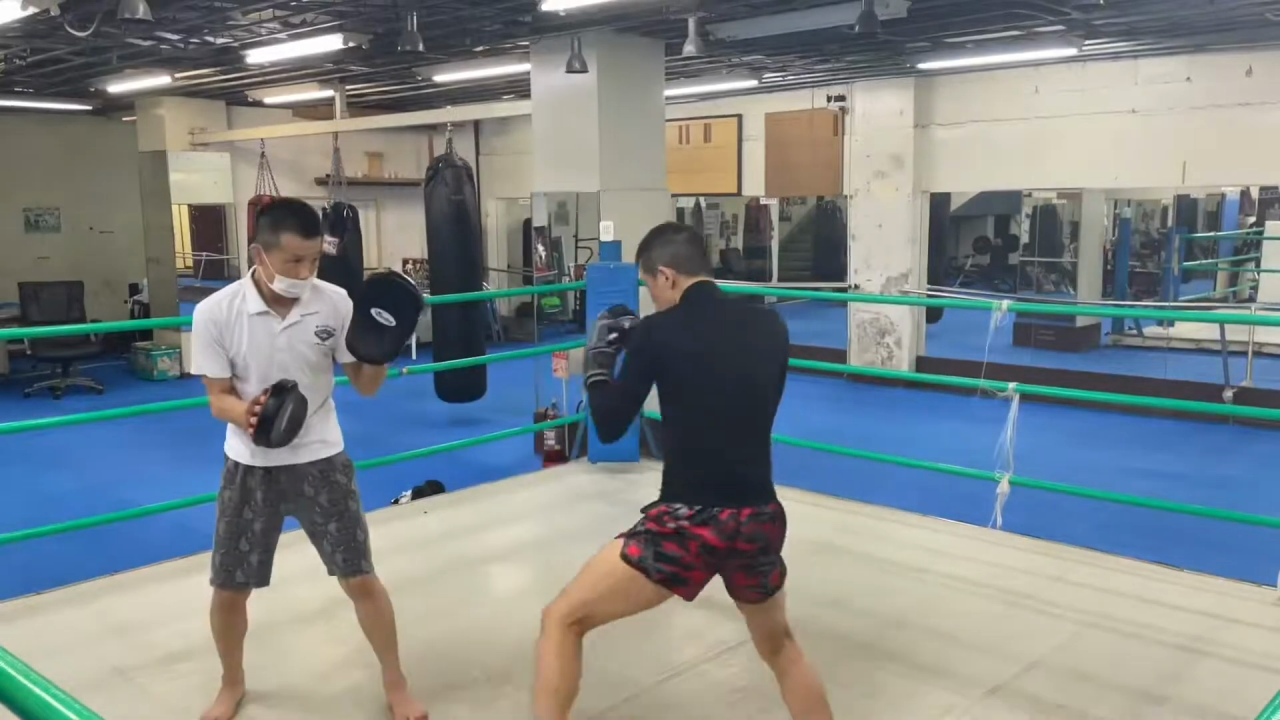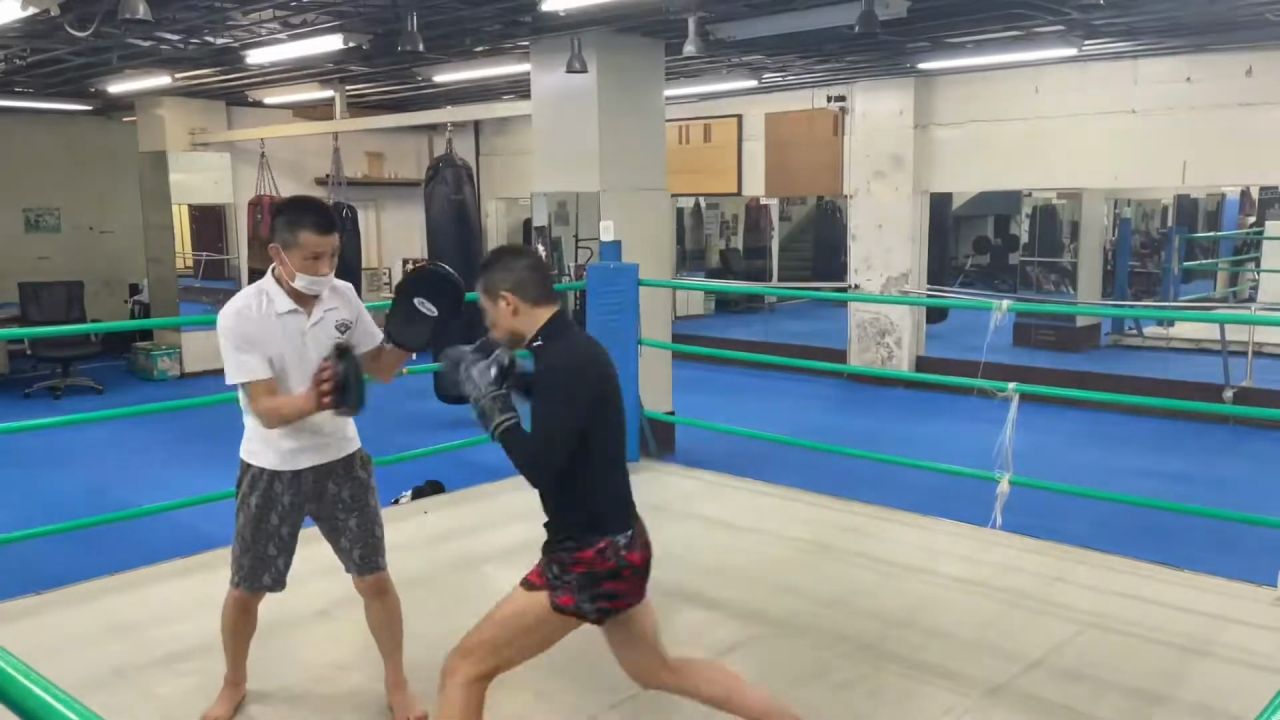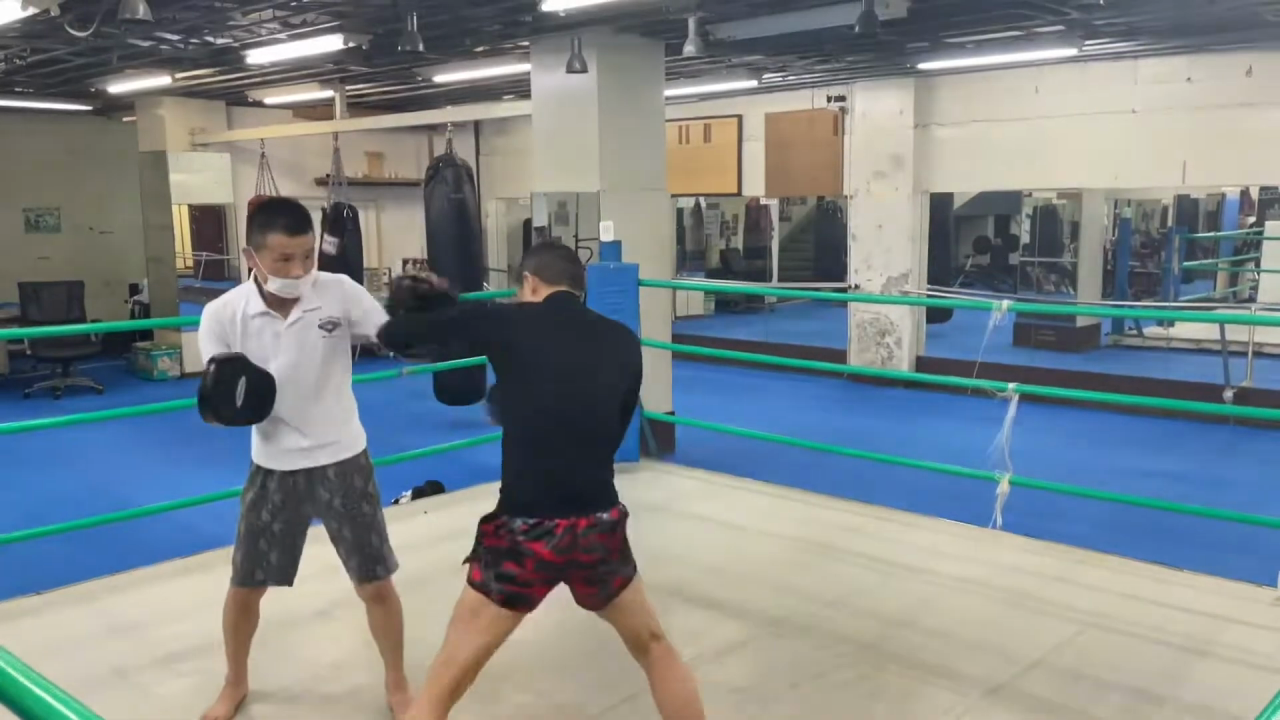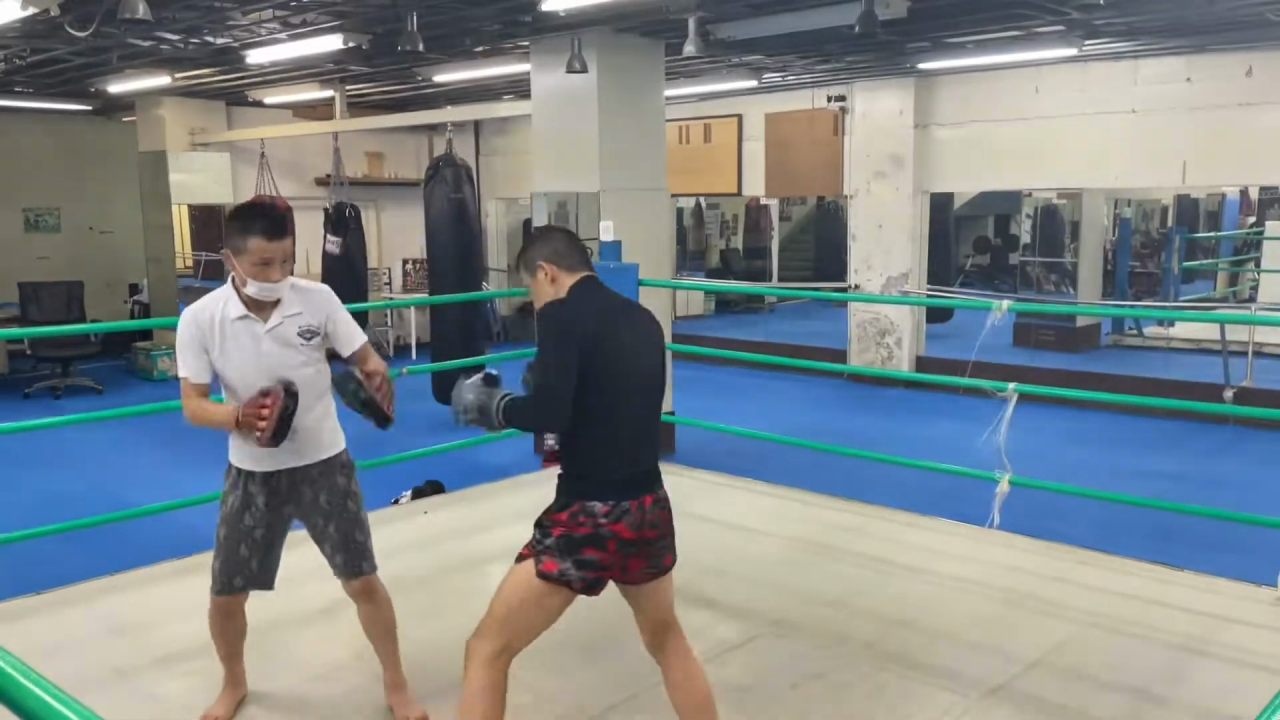
dt=0.3s
person 1, frame 1
left shoulder: (333, 302)
right shoulder: (216, 313)
left elbow: (364, 384)
right elbow: (218, 397)
right wrist: (246, 413)
left hip: (321, 459)
right hip: (251, 466)
left knee: (360, 580)
right knee: (228, 588)
person 1, frame 2
left shoulder: (344, 297)
right shoulder: (241, 315)
left elbow: (379, 369)
right elbow: (266, 410)
right wrist: (312, 399)
left hip: (340, 458)
right hip: (272, 470)
left knee: (375, 578)
right knee: (246, 589)
person 1, frame 3
left shoulder: (338, 291)
right shoulder: (222, 315)
left hip: (343, 462)
right hip: (274, 469)
left knee: (375, 584)
right knee: (245, 587)
person 1, frame 4
left shoulder: (317, 299)
right shoulder: (200, 320)
left elbow: (365, 357)
right elbow: (193, 406)
left wrist: (377, 375)
right wrist: (237, 417)
left hip: (323, 463)
right hip: (253, 473)
left knee: (362, 582)
right knee: (226, 596)
person 2, frame 1
left shoulder: (657, 333)
right shoulder: (770, 326)
left elbow: (609, 425)
left wrist: (601, 354)
left hip: (685, 522)
right hip: (758, 519)
left knee: (561, 620)
right knee: (777, 645)
person 2, frame 2
left shoulder: (560, 361)
right shoulder: (574, 349)
left elbow: (540, 467)
left wrist: (490, 401)
right wrist: (485, 368)
left hip: (589, 554)
right hip: (620, 540)
left knee: (463, 671)
right knee: (659, 669)
person 2, frame 3
left shoulder: (509, 321)
right shoulder: (623, 342)
left elbow: (397, 334)
left hip: (521, 533)
right hip: (598, 527)
left knee: (447, 679)
right knee: (651, 644)
person 2, frame 4
left shoulder: (563, 316)
right shoulder: (643, 320)
left elbow: (545, 415)
left wrist: (486, 403)
left hip: (587, 516)
right hip: (647, 508)
left knee: (486, 654)
right knee: (667, 641)
